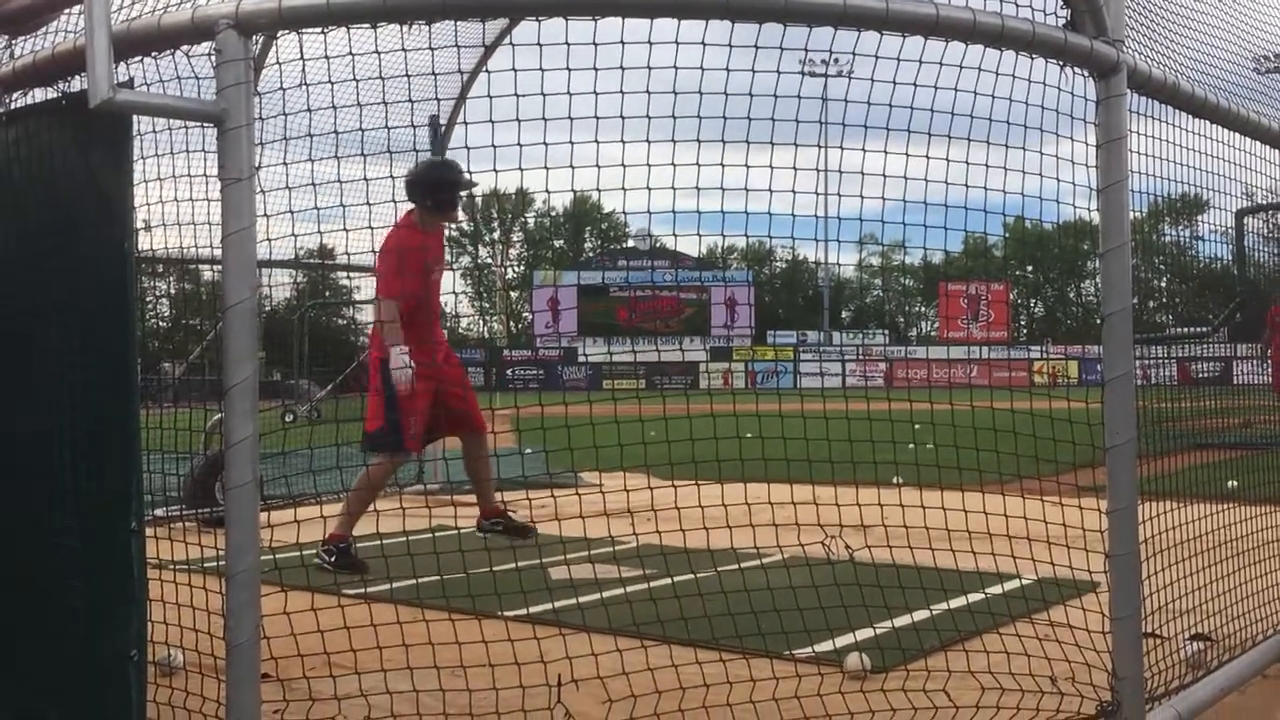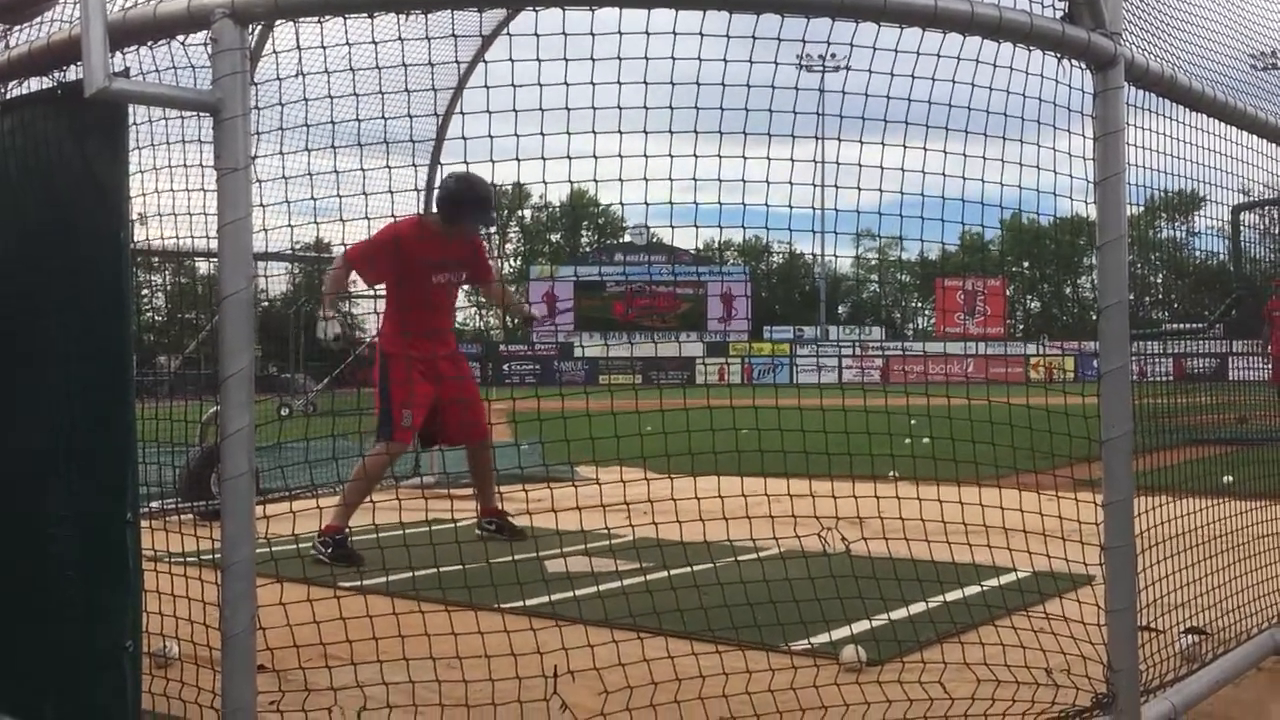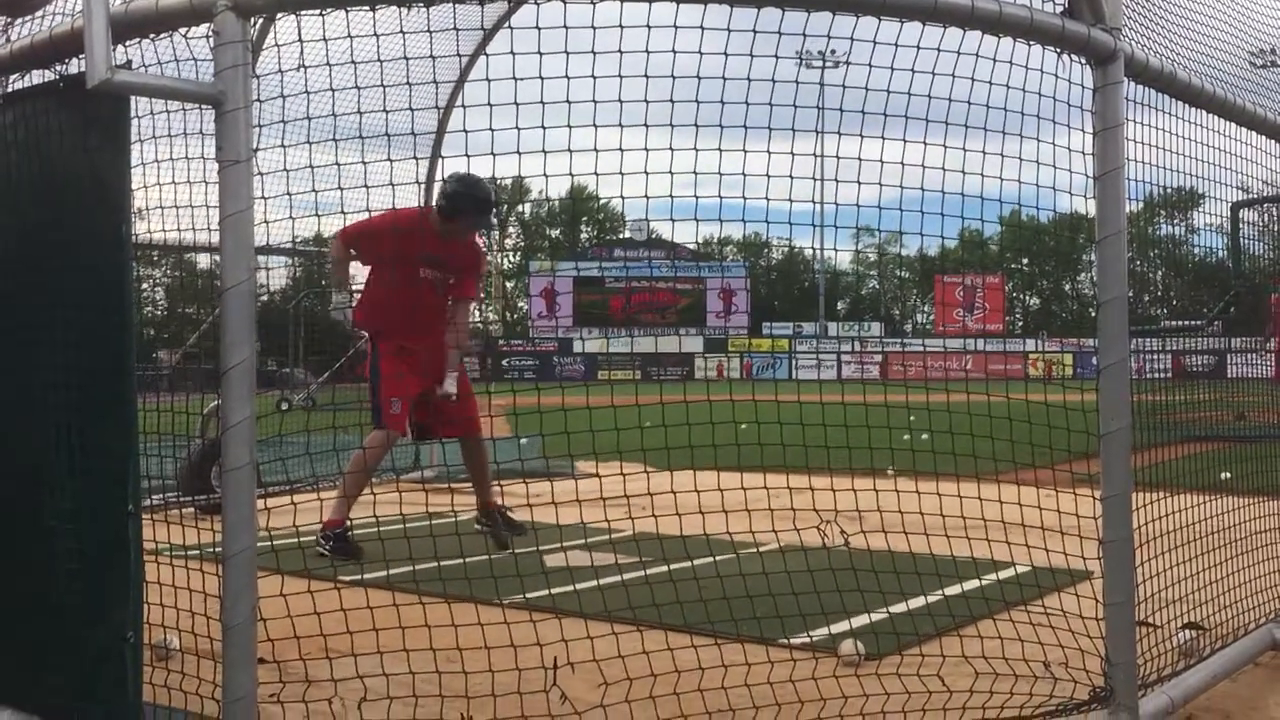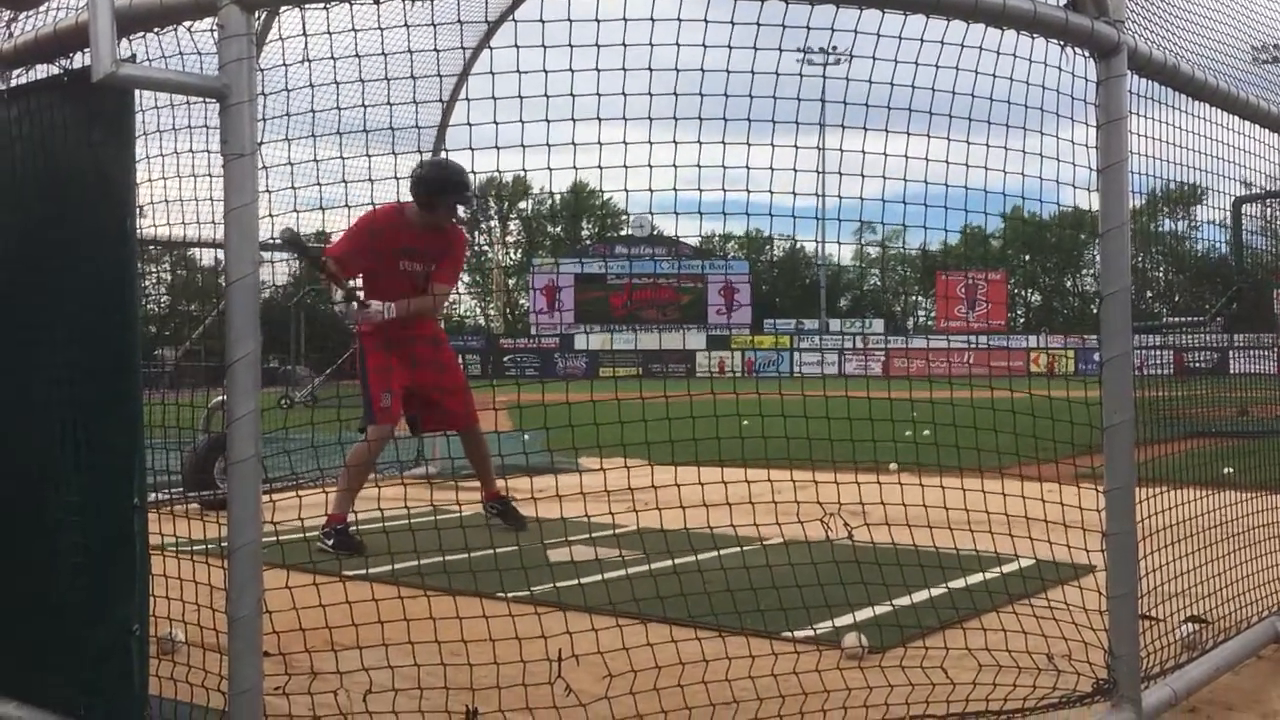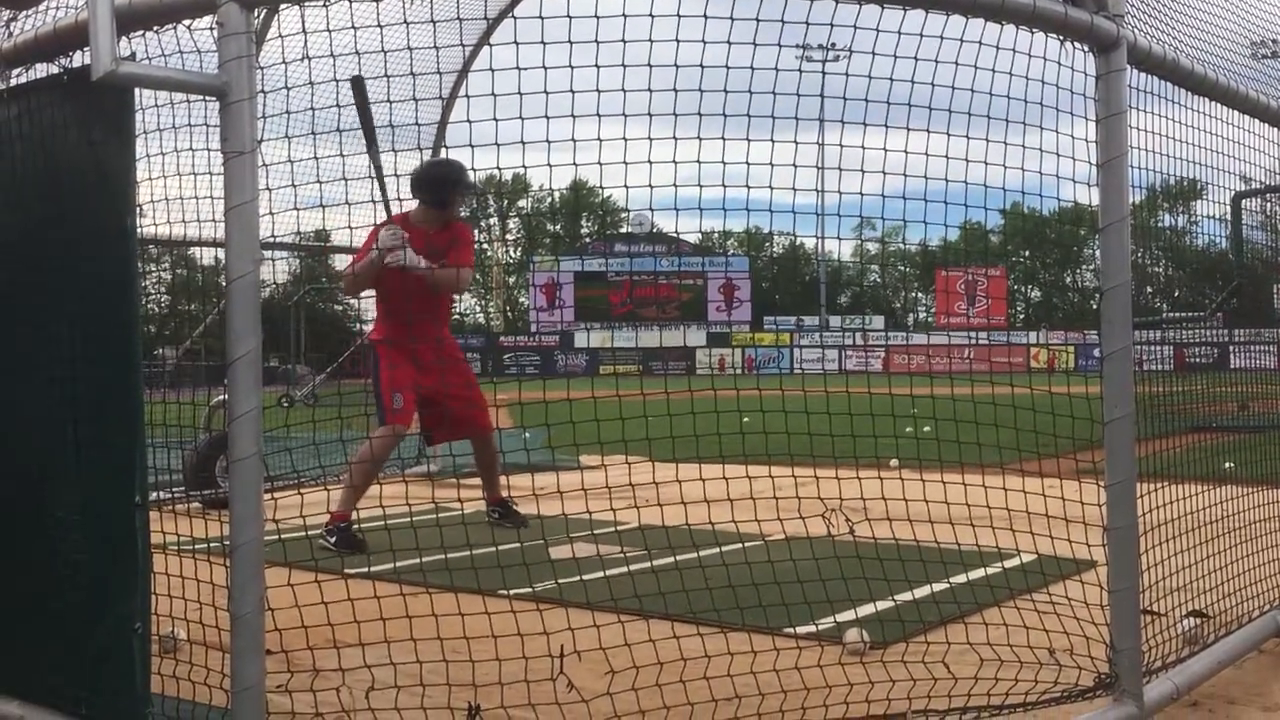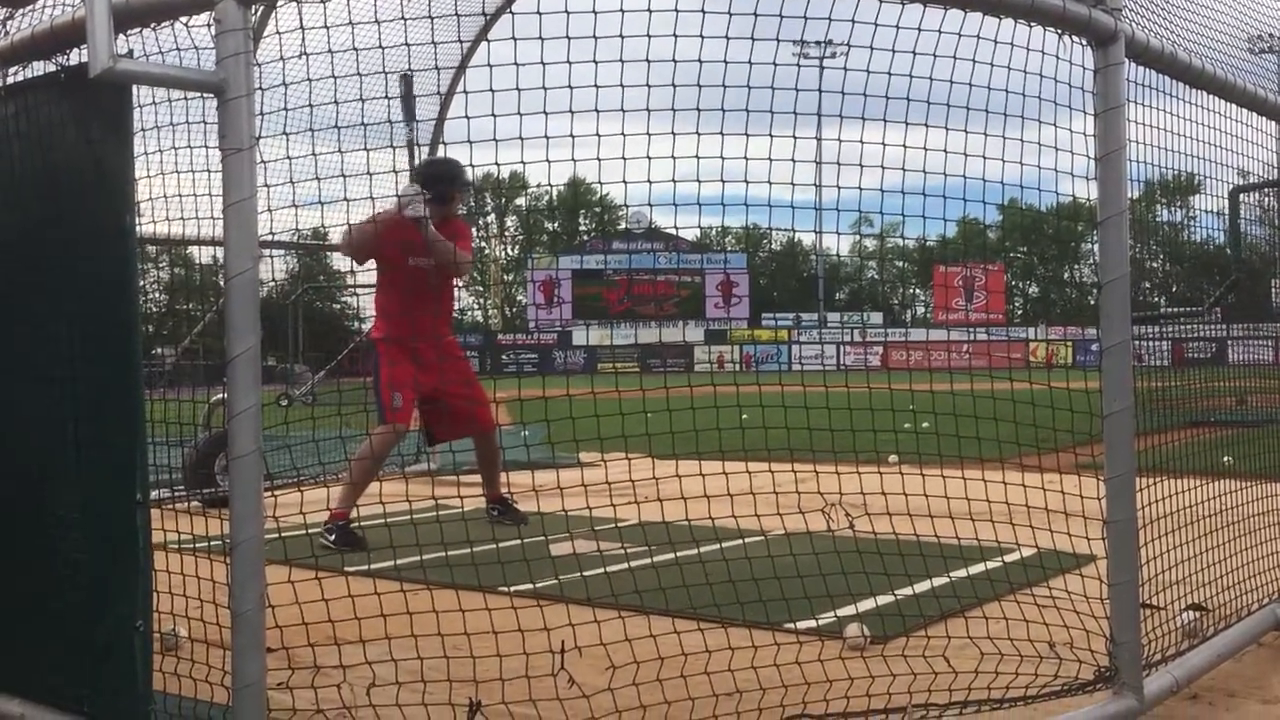
dt=0.3s
person 1, frame 1
left shoulder: (425, 228)
right shoulder: (407, 244)
right elbow: (388, 304)
right wrist: (398, 353)
left hip: (433, 351)
right hip: (403, 357)
left knee: (475, 427)
right knee: (394, 451)
left ankle: (491, 515)
right ankle: (335, 542)
person 1, frame 2
left shoulder: (469, 243)
right shoulder: (403, 235)
left elbow: (489, 285)
right elbow: (344, 263)
left wrist: (521, 310)
right wrist: (328, 313)
left hip: (445, 351)
right hip: (402, 352)
left knee: (478, 432)
right knee: (393, 442)
left ankle: (490, 515)
right ankle: (332, 532)
person 1, frame 3
left shoulder: (469, 251)
right shoulder: (402, 224)
left elbow: (459, 315)
right elbow: (341, 241)
left wrist: (452, 374)
right wrist: (341, 294)
left hip: (437, 346)
right hip: (392, 342)
left knee: (470, 426)
right knee: (387, 431)
left ankle: (488, 510)
right ankle: (333, 527)
person 1, frame 4
left shoulder: (453, 237)
right shoulder: (378, 223)
left elbow: (436, 299)
right elbow: (329, 262)
left wrist: (392, 308)
left hip: (427, 340)
right hip: (381, 340)
left knee: (467, 421)
right knee: (381, 428)
left ankle: (494, 499)
right ankle: (334, 524)
person 1, frame 5
left shoulder: (460, 233)
right shoulder: (389, 230)
left elbow: (461, 282)
right elbow: (349, 286)
left wrist: (416, 263)
right wrist: (377, 255)
left hip: (439, 345)
right hip: (394, 346)
left knee: (480, 425)
right knee: (392, 429)
left ankle: (496, 502)
right ankle: (337, 522)
person 1, frame 6
left shoulder: (458, 229)
right shoulder: (390, 226)
left elbow: (462, 267)
right elbow: (349, 245)
left wrist: (426, 228)
right wrist: (399, 209)
left hip: (441, 344)
right hip: (395, 344)
left knee: (484, 422)
right knee: (393, 427)
left ankle: (495, 500)
right ankle: (336, 520)
